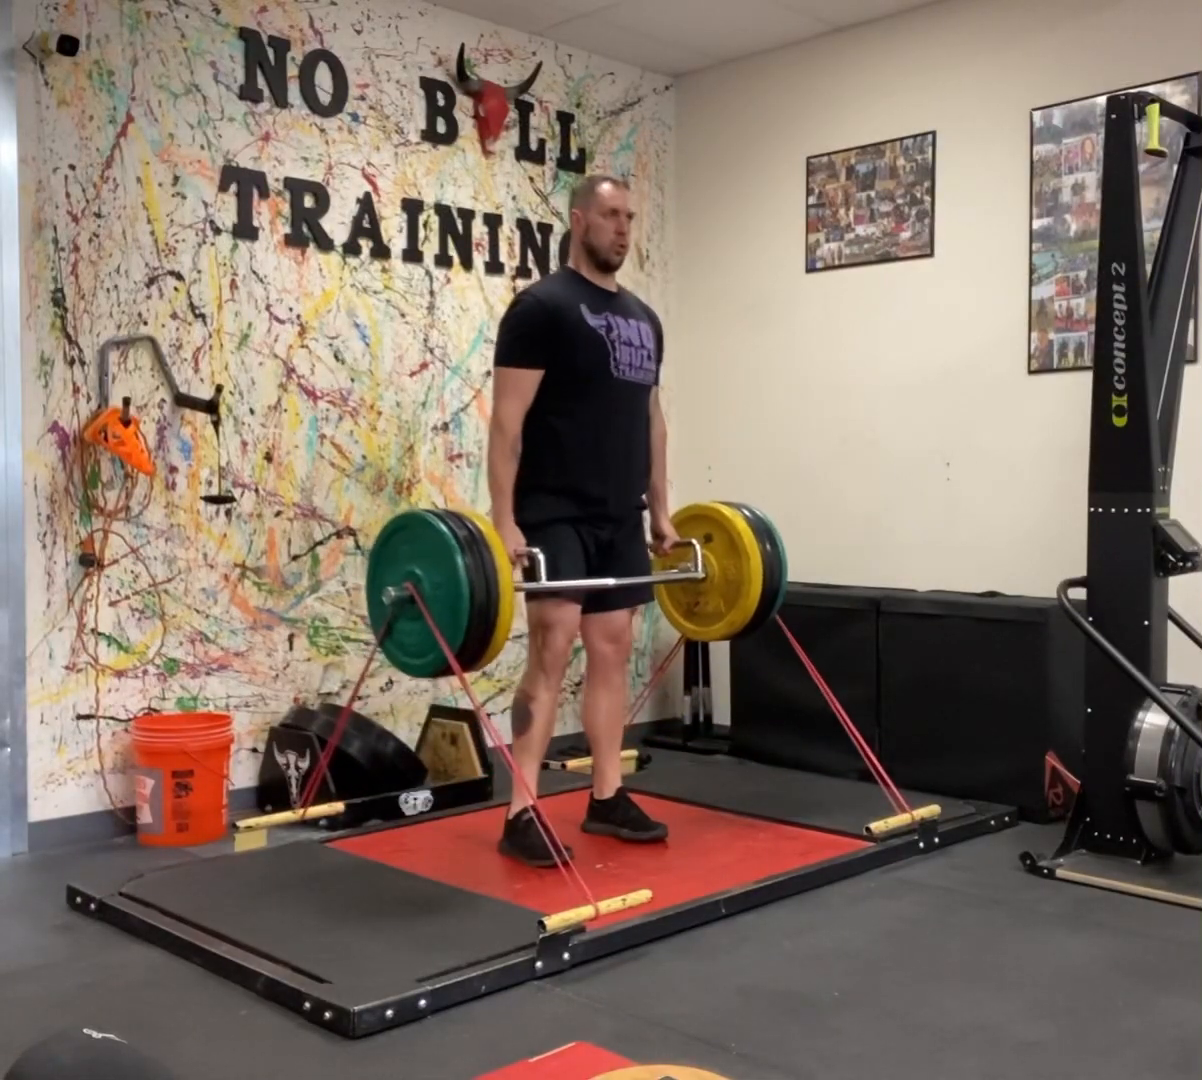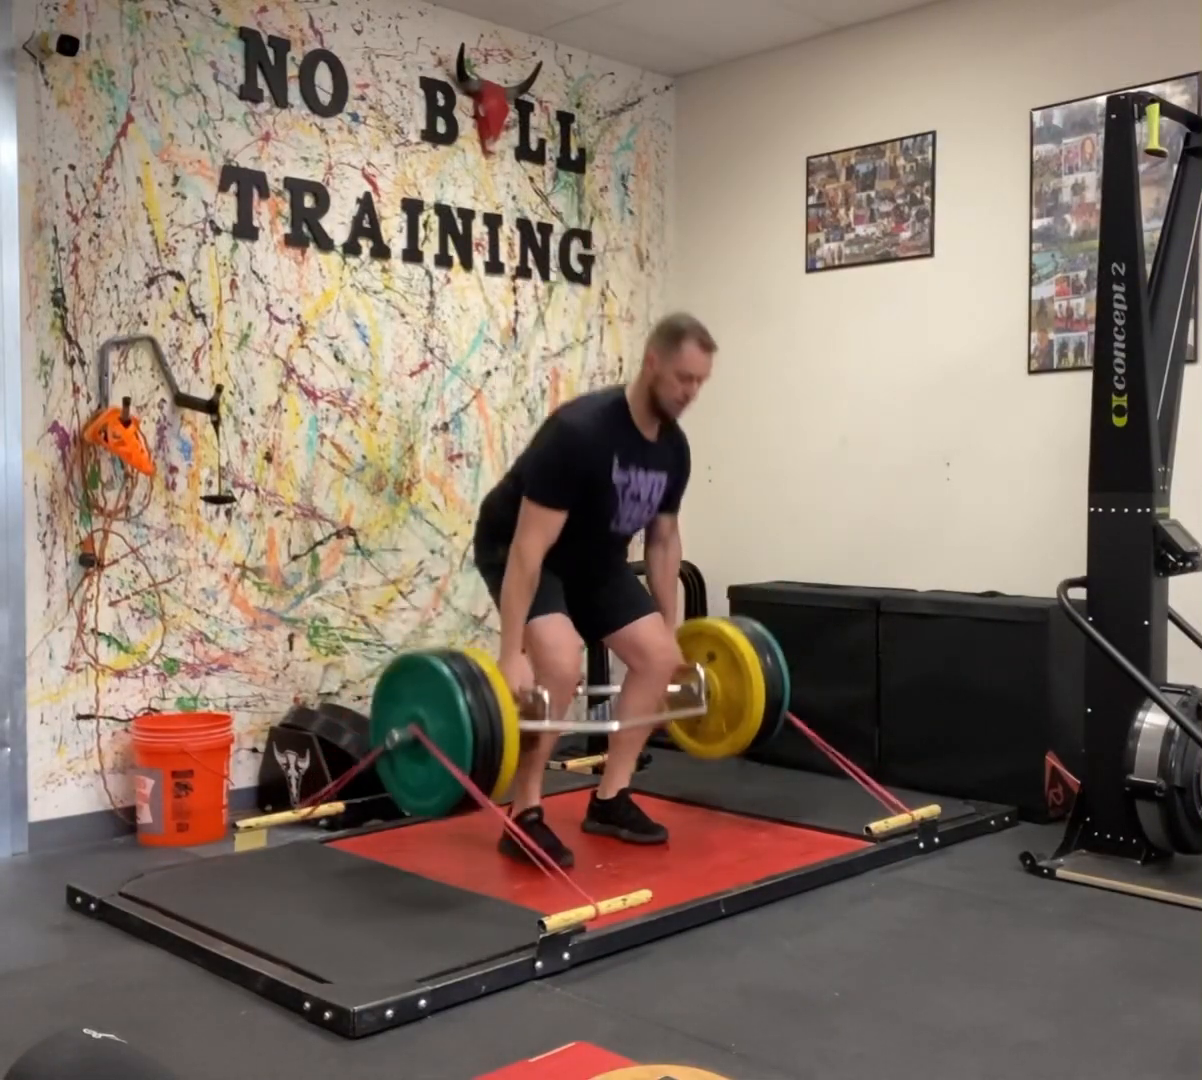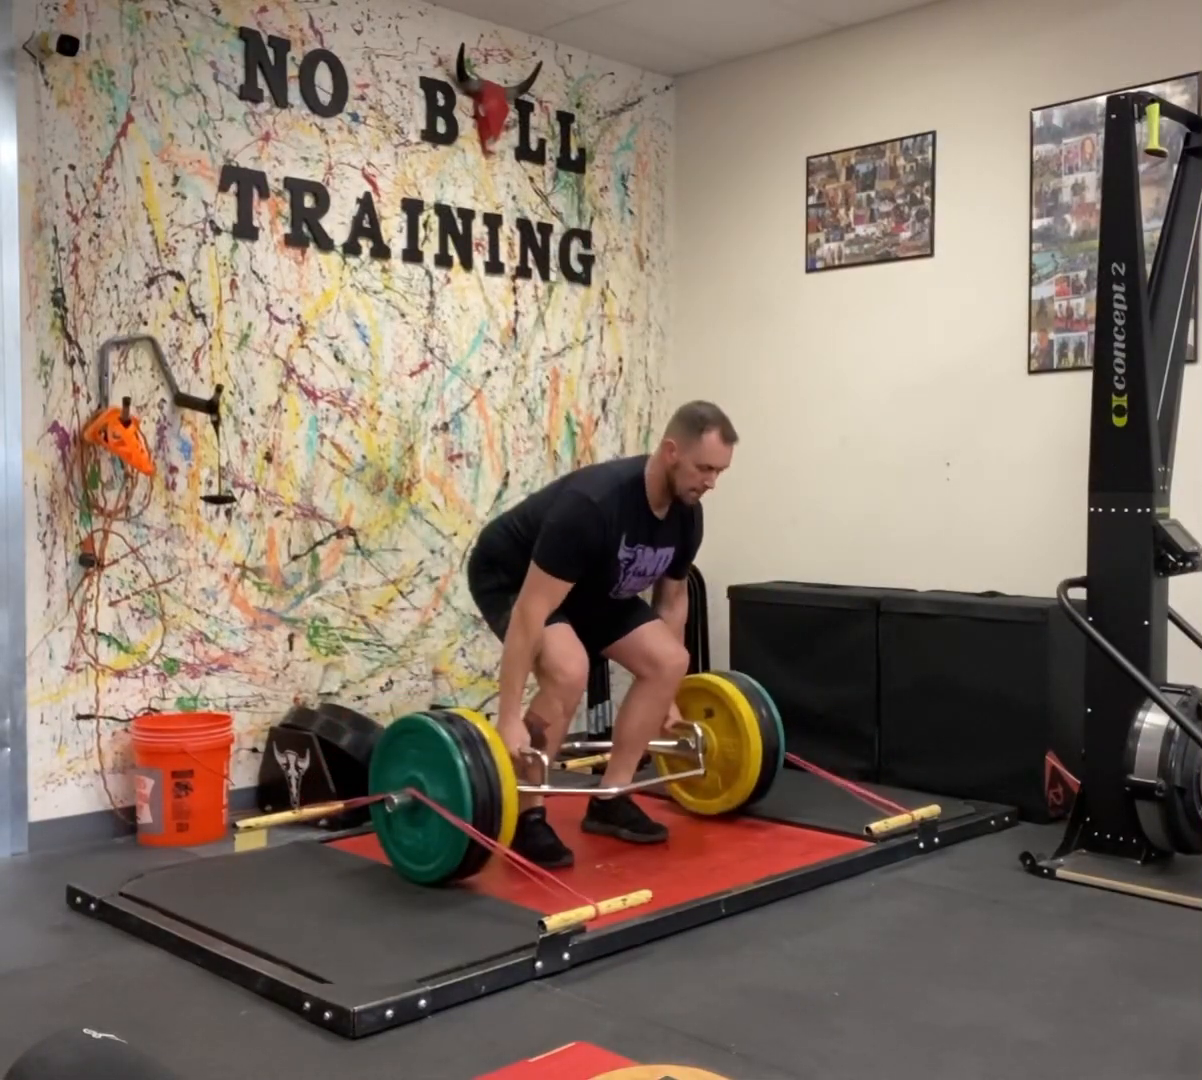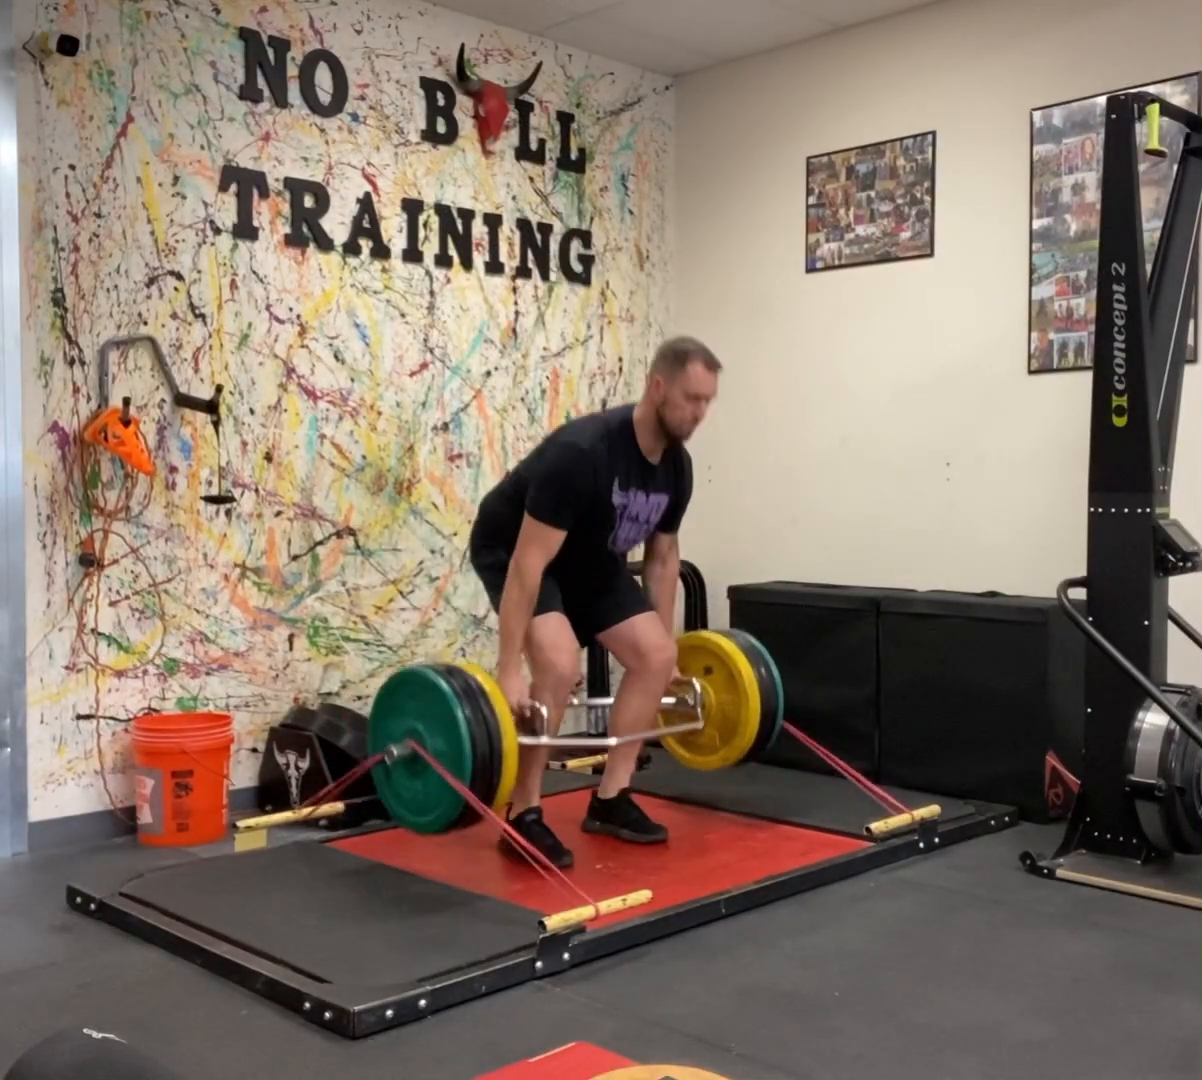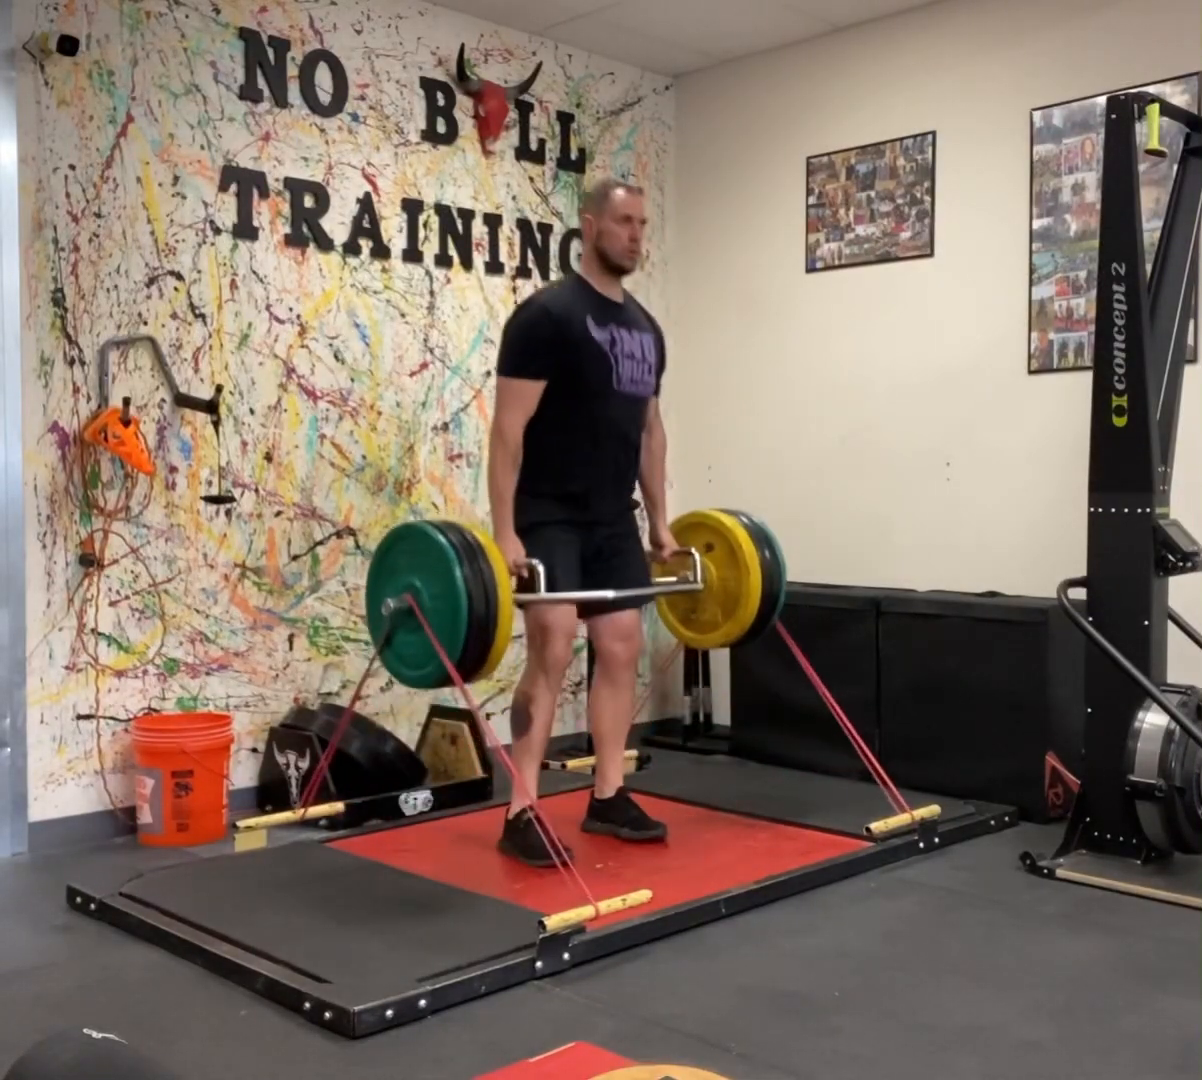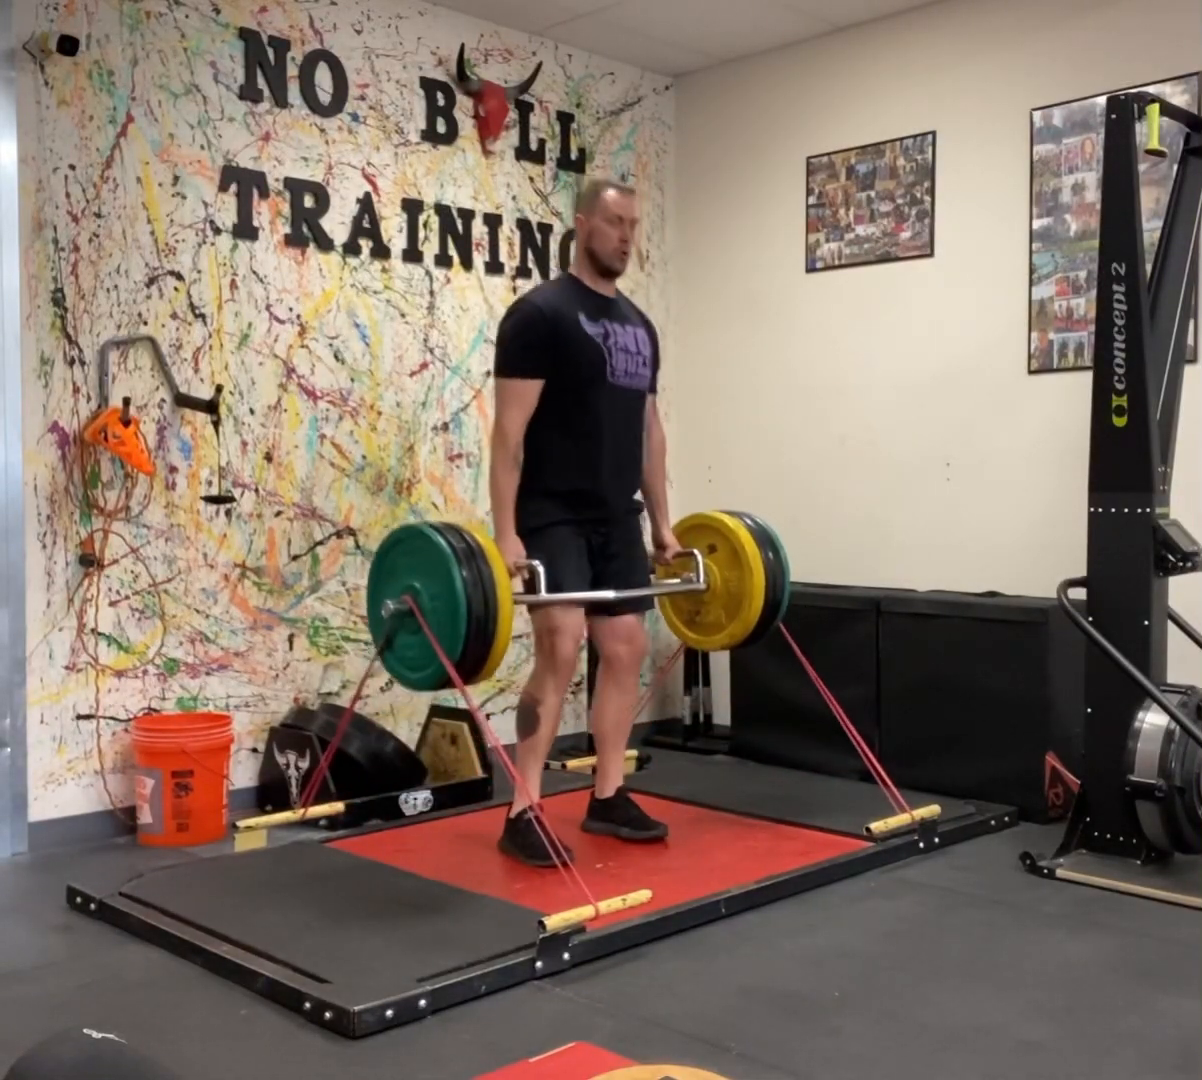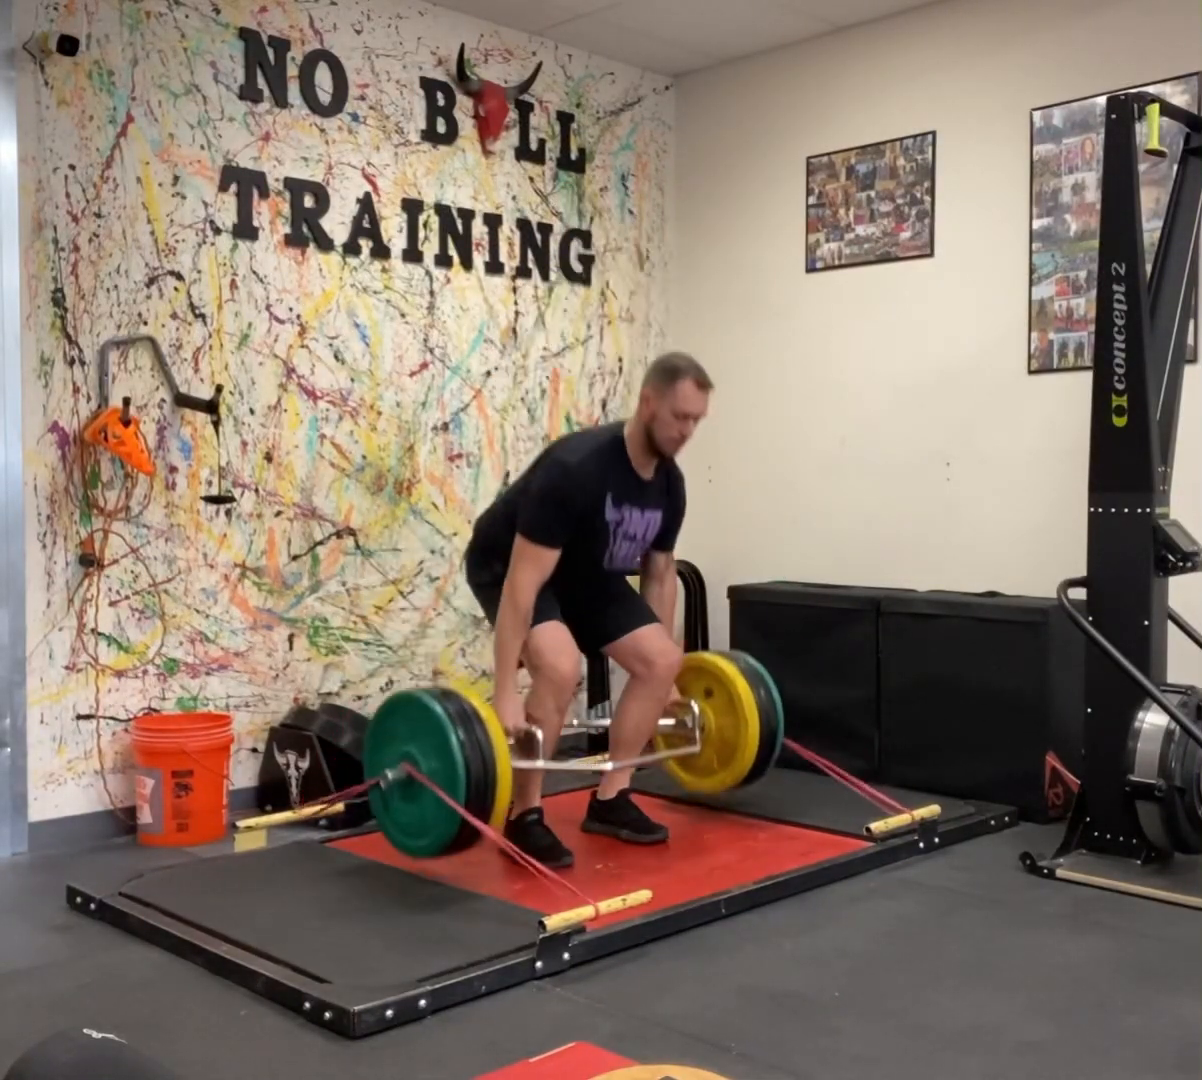
dt=0.4s
person 1, frame 1
left shoulder: (642, 317)
right shoulder: (542, 305)
left elbow: (650, 419)
right elbow: (506, 418)
left wrist: (660, 511)
right wrist: (504, 522)
left hip: (618, 518)
right hip: (552, 513)
left knee: (609, 652)
right knee: (553, 651)
left ankle: (607, 799)
right ankle: (521, 814)
person 1, frame 2
left shoulder: (674, 447)
right shoulder: (581, 433)
left elbow: (664, 541)
right elbow: (528, 547)
left wrist: (671, 634)
right wrist: (511, 657)
left hip: (593, 558)
right hip: (518, 547)
left knee: (657, 657)
right knee: (562, 665)
left ankle: (610, 799)
right ankle: (524, 815)
person 1, frame 3
left shoulder: (686, 517)
right shoulder: (592, 505)
left elbow: (673, 600)
right elbow: (530, 613)
left wrist: (671, 701)
right wrist: (508, 720)
right hip: (509, 576)
left knee: (668, 662)
right knee: (569, 672)
left ankle: (609, 800)
right ankle: (525, 816)
person 1, frame 4
left shoulder: (675, 466)
right shoulder: (581, 452)
left elbow: (663, 558)
right elbow: (528, 564)
left wrist: (667, 641)
right wrist: (510, 674)
left hip: (592, 561)
right hip: (510, 549)
left knee: (656, 658)
right knee: (556, 668)
left ankle: (609, 799)
right ankle: (522, 819)
person 1, frame 5
left shoulder: (646, 327)
right shoulder: (547, 313)
left elbow: (650, 428)
right elbow: (509, 427)
left wrist: (659, 520)
right wrist: (504, 533)
left hip: (613, 515)
right hip: (549, 515)
left knee: (621, 651)
right knee: (552, 653)
left ankle: (608, 798)
right ankle: (521, 814)
person 1, frame 6
left shoulder: (637, 323)
right shoulder: (541, 312)
left elbow: (648, 426)
right elbow: (509, 424)
left wrist: (661, 521)
right wrist: (506, 533)
left hip: (616, 518)
right hip: (551, 516)
left knee: (624, 650)
right knee: (560, 652)
left ankle: (607, 799)
right ankle: (522, 815)
person 1, frame 7
left shoulder: (669, 484)
right shoulder: (575, 469)
left elbow: (659, 574)
right elbow: (523, 581)
left wrist: (667, 661)
right wrist: (505, 695)
left hip: (589, 577)
right hip: (506, 567)
left knee: (662, 662)
right knee: (561, 668)
left ankle: (609, 800)
right ankle: (523, 816)
